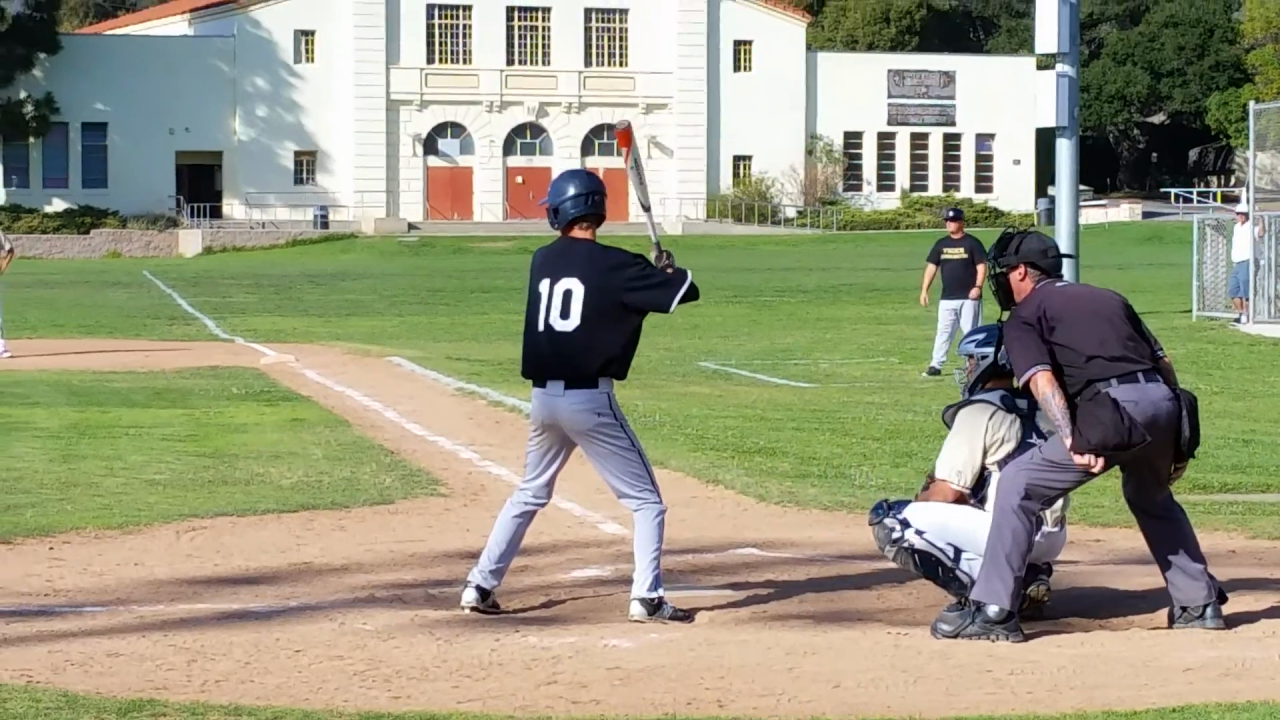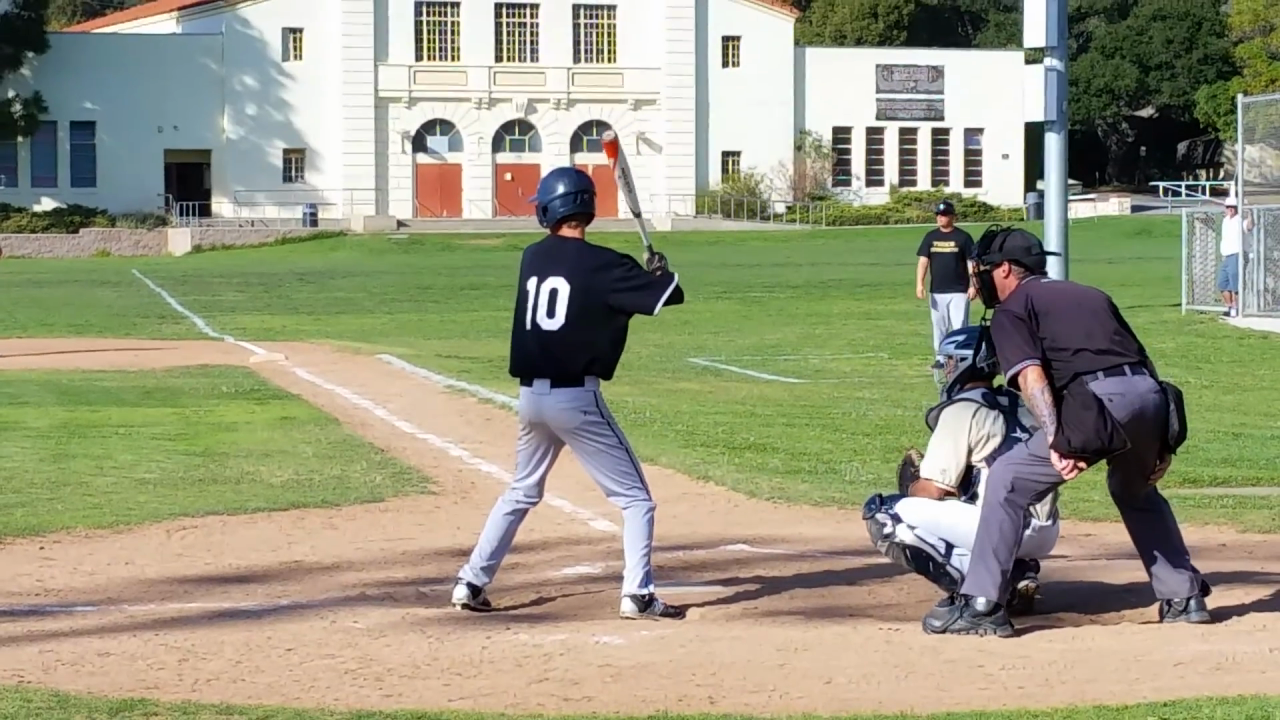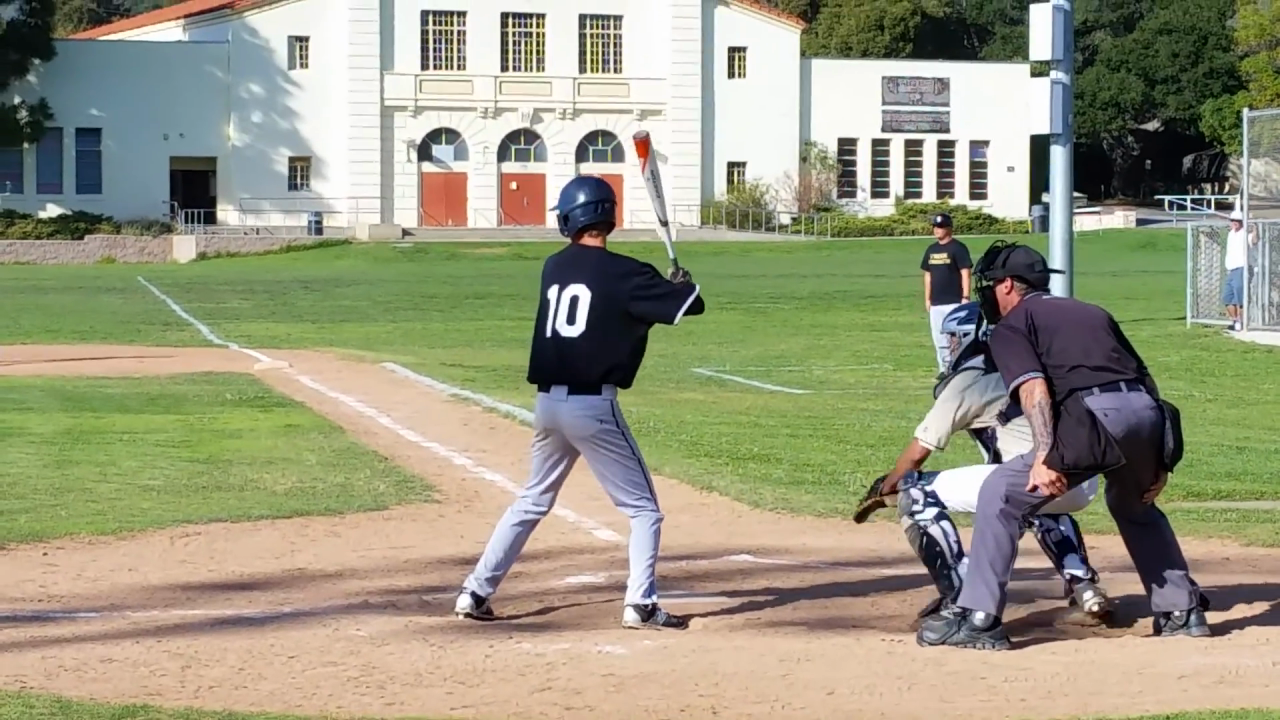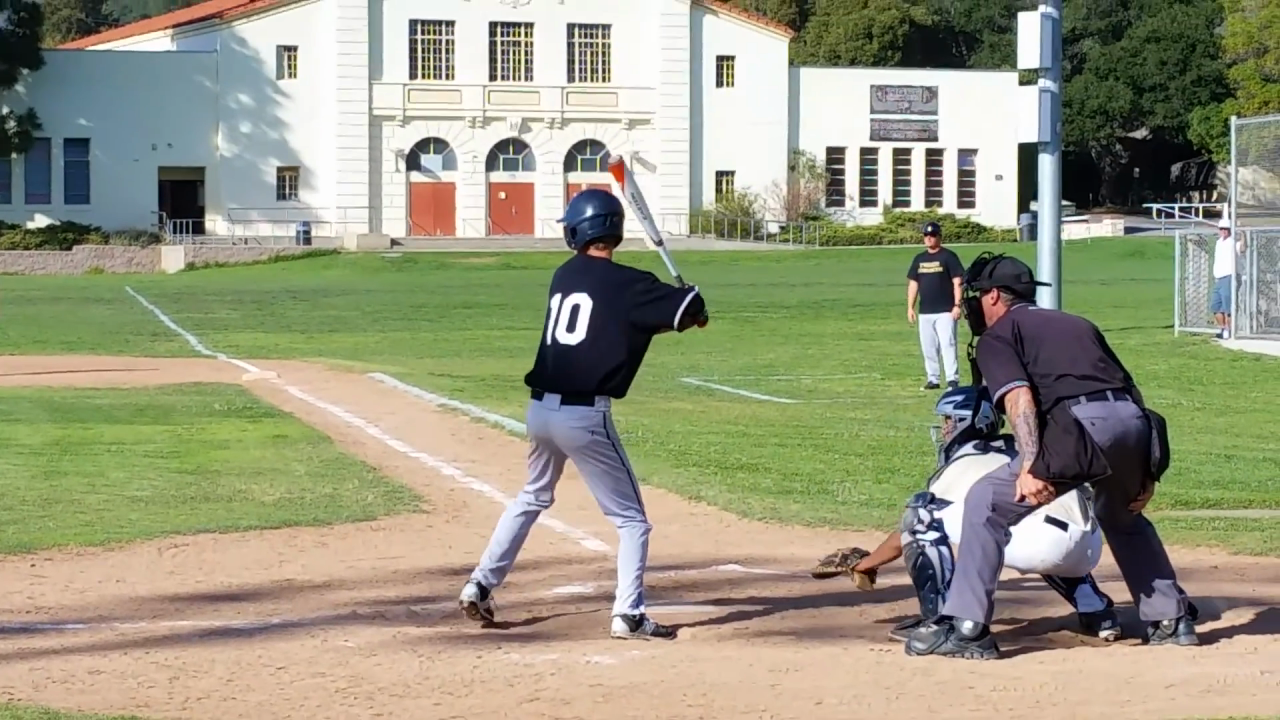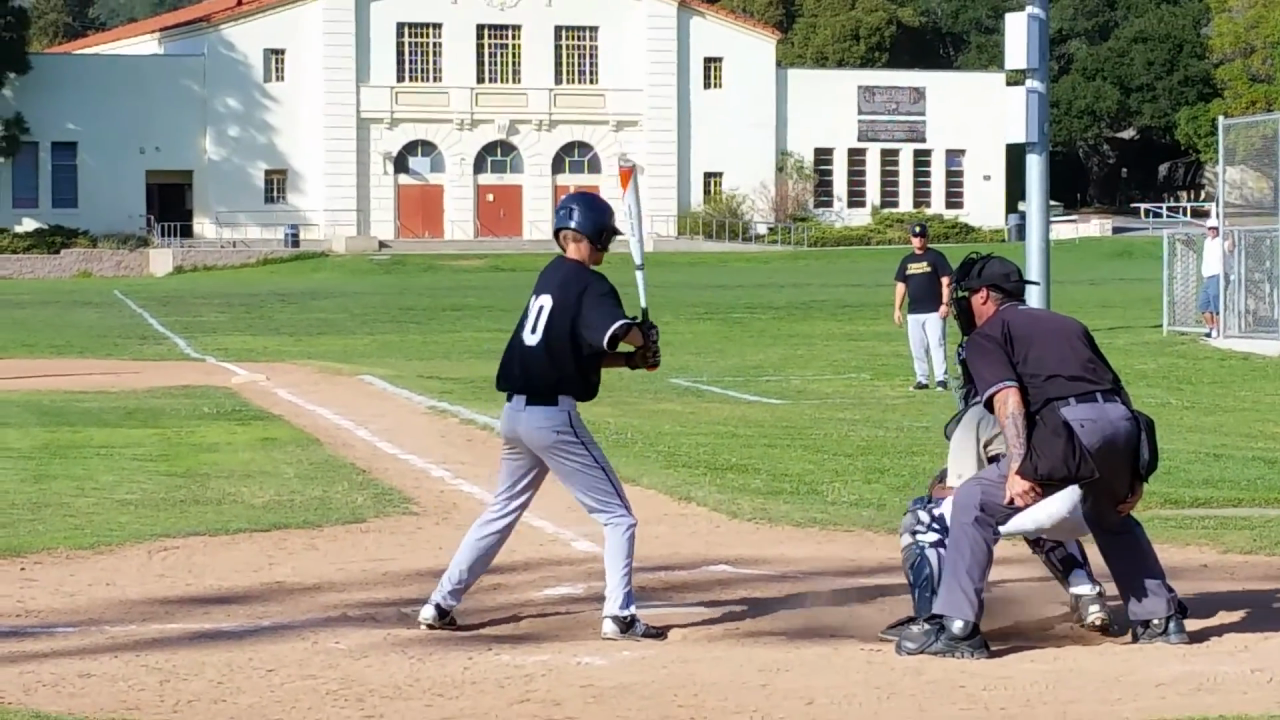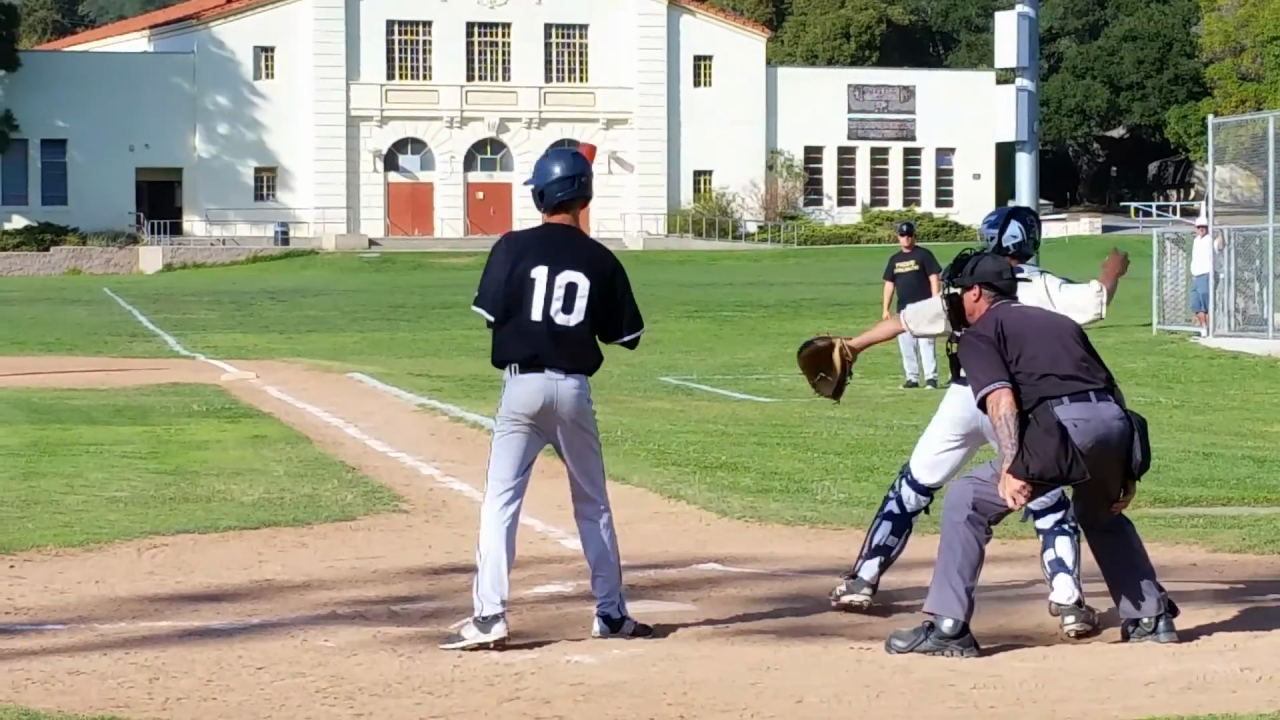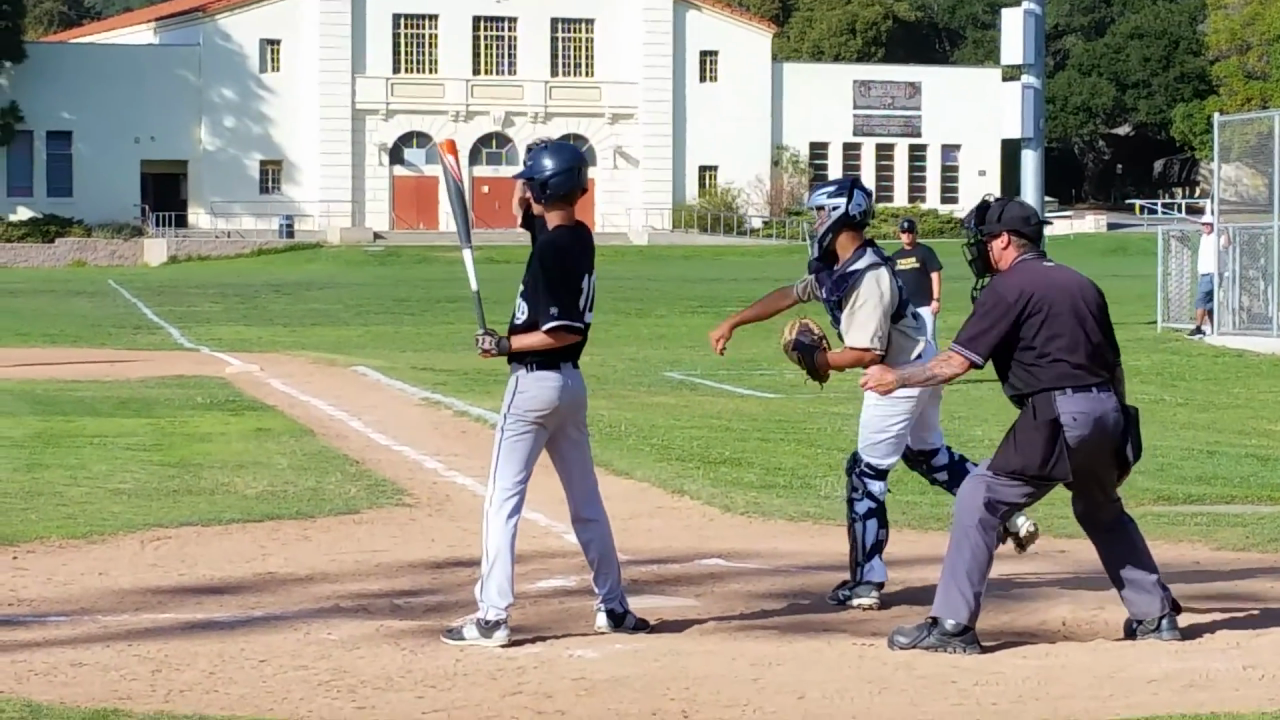
dt=0.7s
person 1, frame 1
left shoulder: (542, 259)
right shoulder: (615, 263)
right elbow: (686, 291)
left wrist: (647, 272)
right wrist: (666, 269)
left hip: (544, 397)
right hip: (590, 399)
left knee: (529, 494)
right knee: (646, 501)
left ankle: (479, 585)
right ankle: (647, 598)
person 1, frame 2
left shoulder: (532, 257)
right shoulder: (602, 263)
right elbow: (670, 294)
left wrist: (638, 275)
right wrist: (657, 271)
left hip: (532, 395)
right hip: (576, 398)
left knee: (521, 493)
right knee: (635, 498)
left ankle: (470, 583)
right ankle: (638, 595)
person 1, frame 3
left shoulder: (553, 267)
right shoulder: (625, 272)
right elbow: (691, 305)
left wrist: (658, 289)
right wrist: (676, 285)
left hip: (549, 401)
right hip: (593, 405)
left knee: (532, 501)
right knee: (642, 509)
left ankle: (475, 592)
right ankle: (640, 605)
person 1, frame 4
left shoulder: (563, 275)
right shoulder: (626, 283)
right elbow: (692, 306)
left wrist: (668, 317)
right wrist: (685, 310)
left hip: (541, 409)
right hip: (585, 415)
left knee: (533, 498)
right knee: (631, 519)
left ankle: (481, 584)
right ankle: (628, 615)
person 1, frame 5
left shoulder: (549, 276)
right shoulder: (589, 282)
right elbow: (615, 332)
left wrist: (627, 359)
right wrist: (645, 339)
left hip: (515, 412)
right hip: (554, 416)
left knee: (499, 514)
right knee: (617, 517)
left ankle: (440, 604)
right ankle: (619, 616)
person 1, frame 6
left shoulder: (512, 246)
right shoulder: (602, 260)
left elbow: (491, 317)
right elbow: (625, 336)
left hip: (523, 386)
right hip: (573, 389)
left knee: (500, 502)
right knee: (593, 507)
left ankle: (489, 614)
right ankle: (610, 614)
person 1, frame 7
left shoulder: (550, 249)
right shoulder: (579, 238)
left elbow: (563, 332)
right elbow: (535, 216)
left wrist: (504, 344)
right wrist: (536, 175)
left hip: (533, 383)
right hip: (570, 383)
left knee: (503, 501)
right knee: (586, 501)
left ankle: (492, 617)
right ankle: (613, 608)
person 2, frame 1
left shoulder: (1025, 315)
right shoulder: (1109, 297)
left elbow: (1043, 381)
right elbow: (1163, 363)
left wrist: (1071, 442)
right wrist: (1175, 439)
left hip: (1115, 409)
right hip: (1163, 403)
left knee: (1018, 484)
right knee: (1152, 499)
left ankle: (992, 611)
right ankle: (1199, 605)
person 2, frame 2
left shoulder: (1011, 309)
right shoulder: (1093, 294)
left elbow: (1031, 376)
left wrist: (1055, 441)
right wrist: (1159, 439)
left hip: (1099, 402)
right hip: (1150, 395)
left knee: (1007, 480)
right knee: (1136, 491)
left ankle: (982, 605)
right ankle: (1184, 597)
person 2, frame 3
left shoulder: (1010, 325)
right shoulder: (1093, 312)
left elbow: (1034, 388)
left wrist: (1045, 456)
right wrist: (1156, 460)
left hip: (1097, 418)
right hip: (1147, 415)
left knee: (1000, 494)
right knee: (1135, 506)
left ankle: (979, 619)
right ankle: (1182, 611)
person 2, frame 4
left shoulder: (997, 335)
right shoulder: (1079, 323)
left elbow: (1019, 398)
left wrist: (1031, 466)
right wrist: (1142, 470)
left hip: (1082, 427)
right hip: (1134, 423)
left knee: (987, 503)
right knee: (1123, 516)
left ankle: (967, 628)
right ankle: (1171, 620)
person 2, frame 5
left shoulder: (986, 334)
right shoulder: (1067, 323)
left elbow: (1008, 398)
left wrist: (1018, 468)
right wrist: (1131, 472)
left hip: (1071, 428)
right hip: (1123, 425)
left knee: (974, 503)
right knee: (1110, 516)
left ankle: (957, 629)
right ankle: (1160, 618)
person 2, frame 6
left shoulder: (979, 333)
right shoulder: (1060, 320)
left elbow: (1001, 400)
left wrist: (1010, 468)
right wrist: (1124, 468)
left hip: (1064, 428)
right hip: (1114, 424)
left knee: (966, 501)
right knee: (1102, 515)
left ankle: (949, 628)
right ankle: (1151, 616)
person 2, frame 7
left shoulder: (1008, 287)
right shoulder: (1083, 285)
left elbow: (956, 360)
right elbow: (1114, 365)
left wrist: (897, 377)
right wrist: (1118, 442)
left hip: (1057, 417)
right hip: (1107, 411)
left knee: (978, 499)
right knee: (1102, 512)
left ankle: (952, 626)
right ankle: (1156, 614)
person 3, frame 1
left shoulder: (979, 410)
right shoulder: (1038, 408)
left elbow: (946, 493)
left wrist: (922, 497)
right wrist: (968, 495)
right hip: (1051, 538)
left knee: (888, 519)
right ankle: (1028, 576)
person 3, frame 2
left shoulder: (961, 409)
right shoulder: (1020, 406)
left elbow: (933, 490)
left wrist: (910, 486)
right wrist: (925, 477)
right hip: (1045, 532)
left knee: (881, 514)
right ankle: (1018, 572)
person 3, frame 3
left shoulder: (967, 379)
left elbow: (918, 450)
left wrist: (888, 484)
right hip: (1081, 481)
left knee: (916, 494)
left ankle: (959, 598)
right ankle: (1082, 586)
person 3, frame 4
left shoulder: (964, 464)
right shoulder: (1020, 449)
left elbow: (917, 523)
left wrist: (866, 562)
left hip: (1049, 542)
right hip: (1088, 548)
left knee: (921, 512)
right ankle: (1097, 613)
person 3, frame 5
left shoulder: (975, 415)
left wrist: (940, 496)
right hip: (1080, 500)
left knee: (922, 518)
right knee: (1047, 532)
left ankle: (931, 619)
right ankle: (1089, 600)
person 3, frame 6
right shoulder: (1041, 286)
left elbow: (904, 321)
right elbow: (1095, 300)
left wrist: (851, 344)
right wrist: (1114, 268)
left hip: (964, 401)
left knee: (911, 491)
right knee: (1050, 508)
left ankle: (863, 581)
right ankle: (1068, 604)
person 3, frame 7
left shoulder: (867, 276)
right shoulder: (834, 267)
left elbow: (867, 352)
right elbow: (789, 294)
left wrist: (819, 360)
right wrist: (735, 321)
right hip: (920, 367)
left knee: (868, 477)
right knee: (930, 454)
left ankle: (866, 585)
right ankle: (1007, 517)
